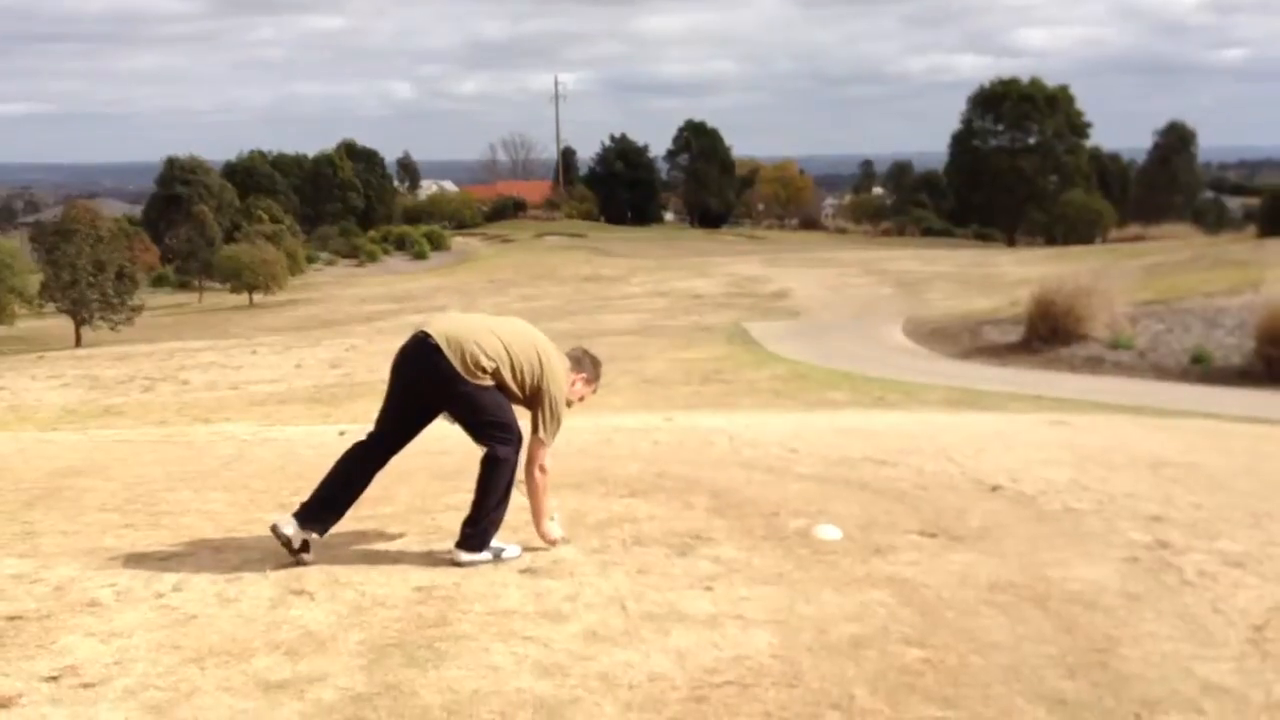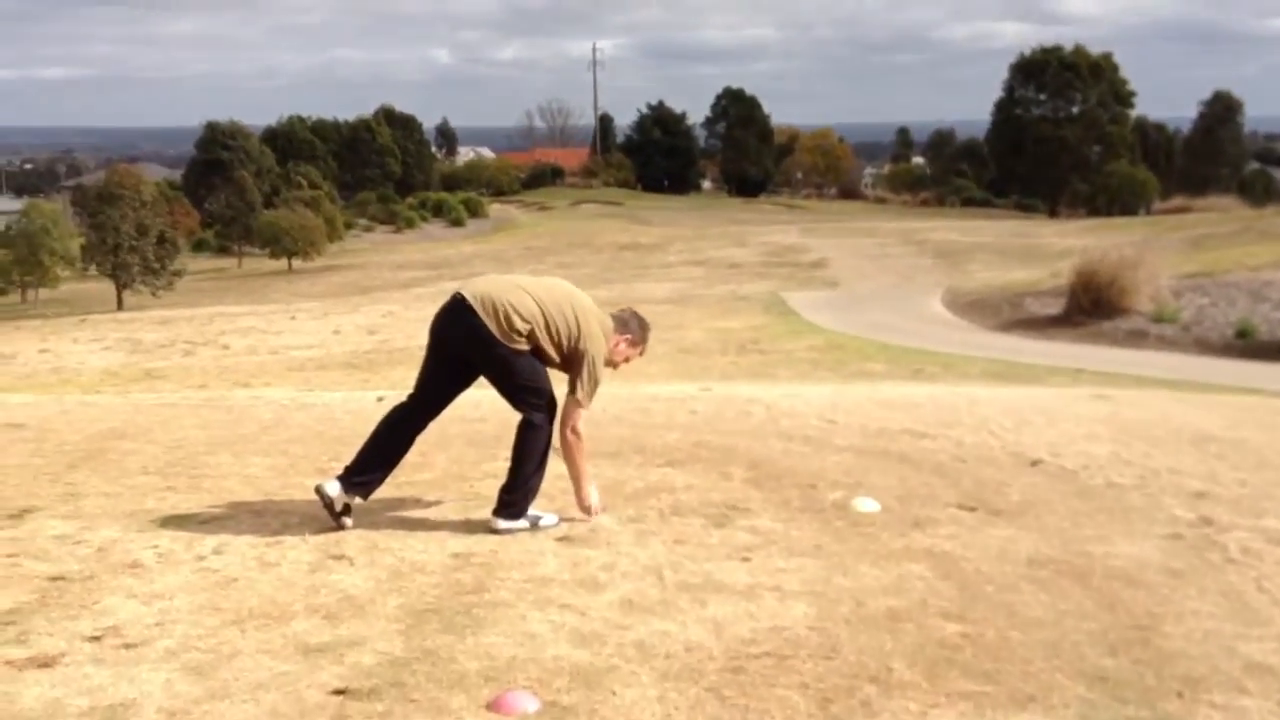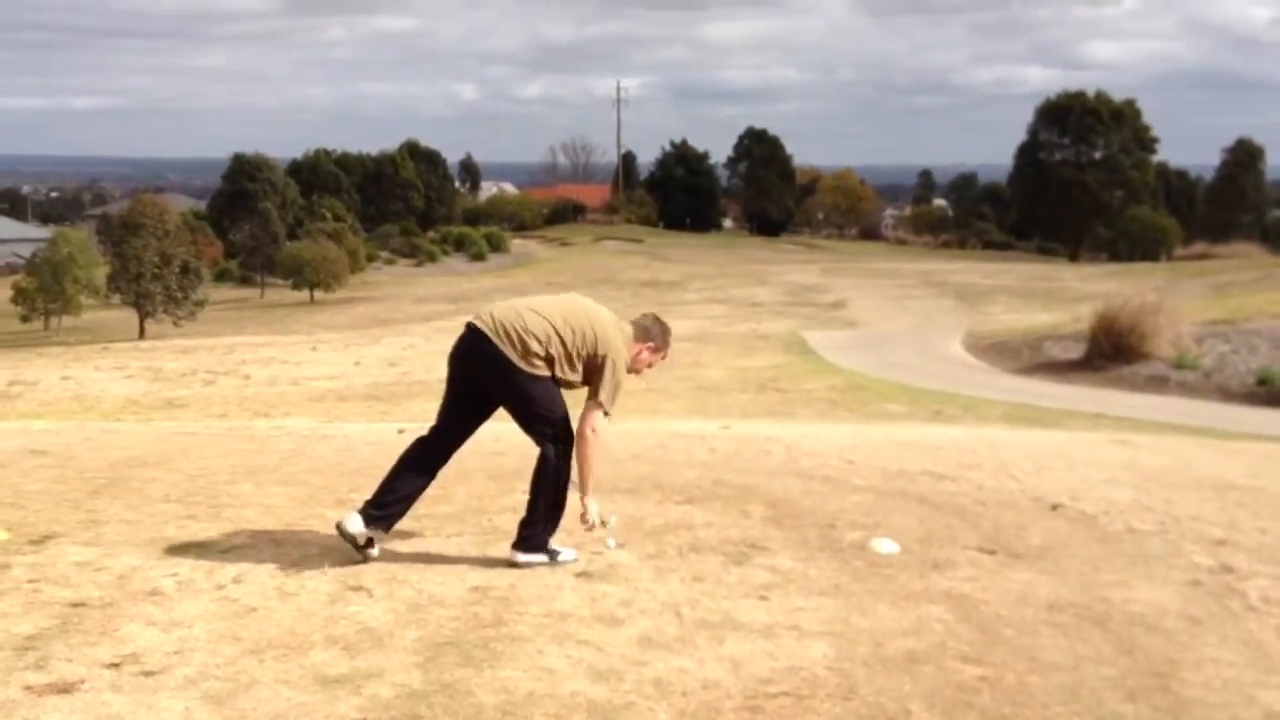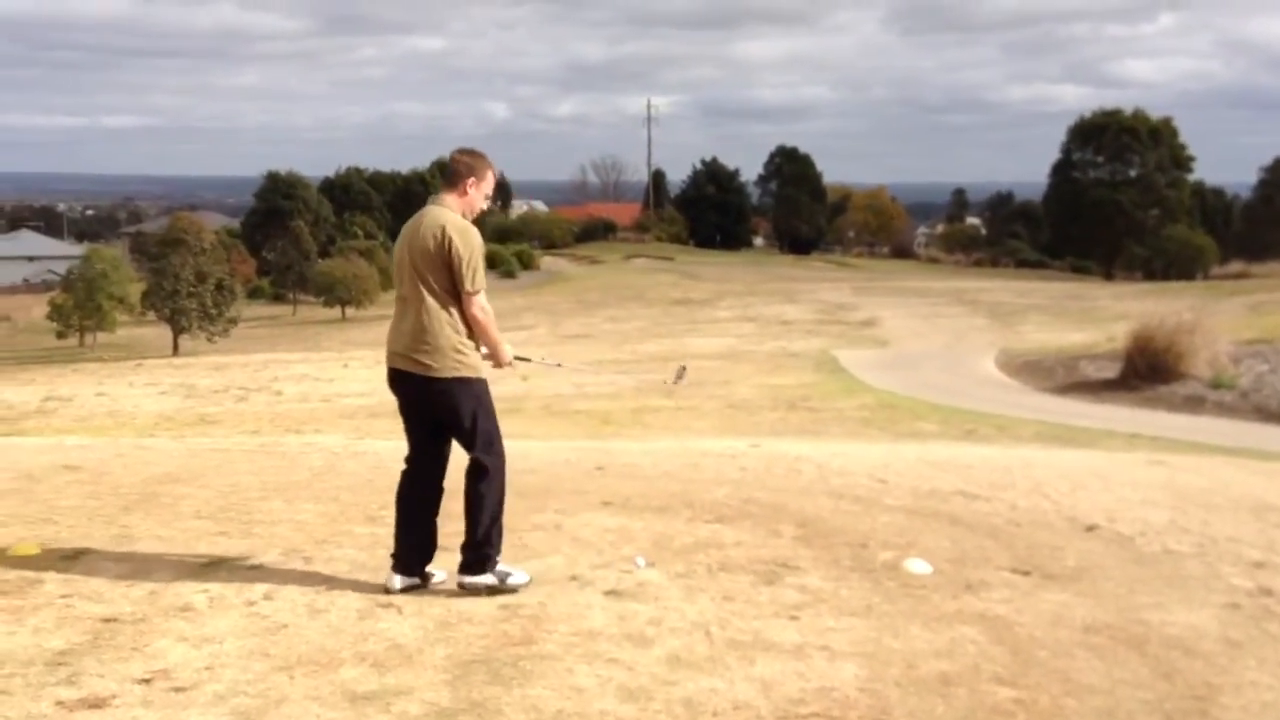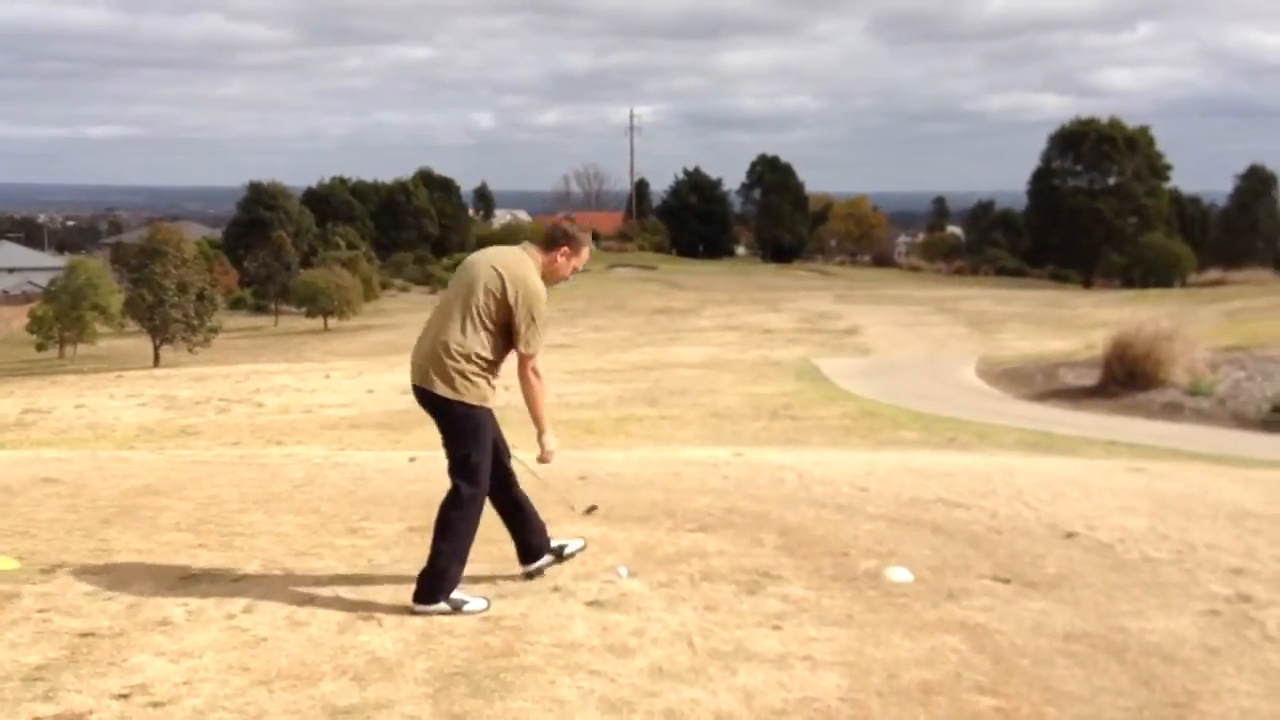
dt=1s
person 1, frame 1
left shoulder: (537, 349)
right shoulder: (555, 380)
left elbow: (457, 319)
right elbow: (537, 465)
right wrist: (544, 524)
left hip: (420, 346)
right hip: (459, 363)
left knee: (380, 442)
right knee: (505, 444)
left ankle: (301, 525)
right ankle: (475, 545)
person 1, frame 2
left shoulder: (586, 316)
right shoulder: (595, 342)
right elbow: (570, 427)
right wrist: (584, 489)
left hip: (459, 308)
right hip: (494, 325)
left knee: (420, 405)
right knee: (540, 410)
left ankle: (345, 487)
right ankle: (512, 512)
person 1, frame 3
left shoulder: (594, 318)
right shoulder: (616, 349)
right elbow: (589, 429)
right wrist: (587, 496)
left hip: (476, 336)
right hip: (515, 355)
left knee: (441, 438)
right knee: (558, 442)
left ankle: (367, 520)
right ankle: (533, 546)
person 1, frame 4
left shoulder: (411, 228)
right shoulder: (461, 231)
right elbow: (475, 307)
left wrist: (479, 345)
right wrist: (498, 349)
left hip: (405, 364)
right hip: (450, 368)
left knee: (422, 464)
right knee: (488, 459)
left ankle: (408, 567)
right ankle: (478, 564)
person 1, frame 5
left shoulder: (492, 257)
right shoulder: (529, 287)
right elbow: (529, 370)
right wrist: (544, 433)
left hip: (431, 373)
right hip: (457, 385)
left knee: (497, 467)
right knee: (470, 486)
left ankle: (536, 549)
right ankle: (434, 593)
